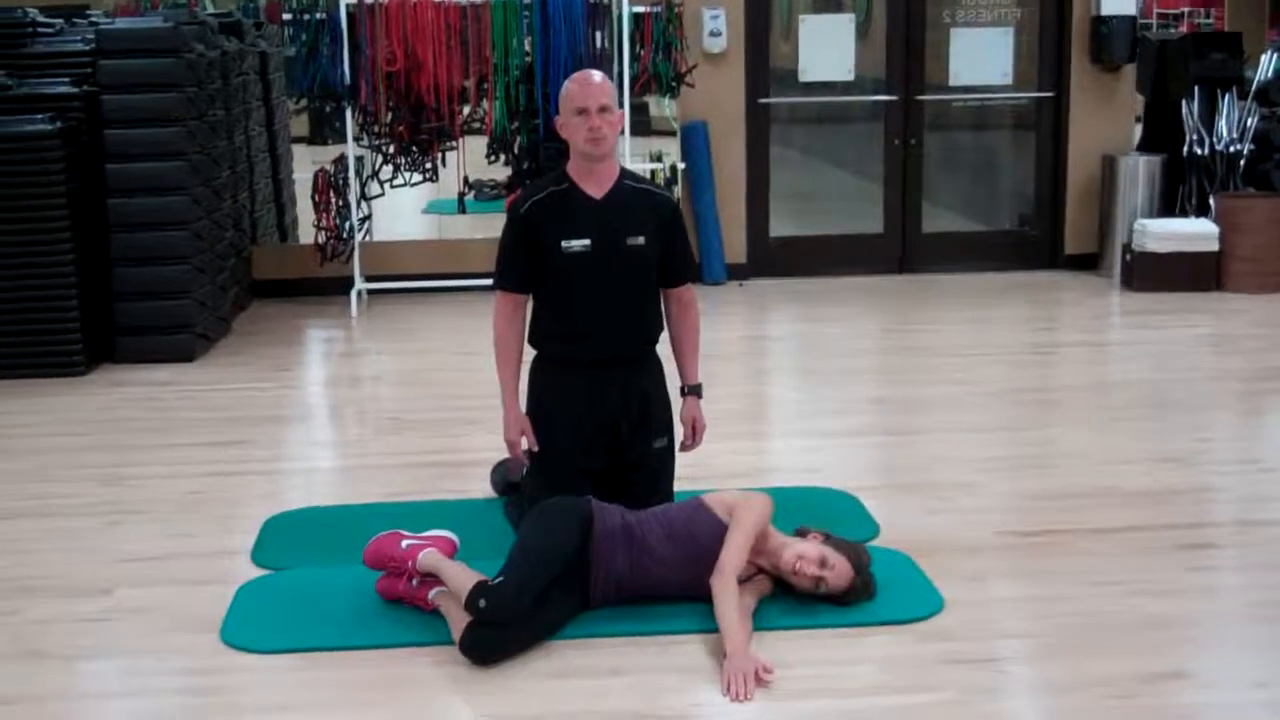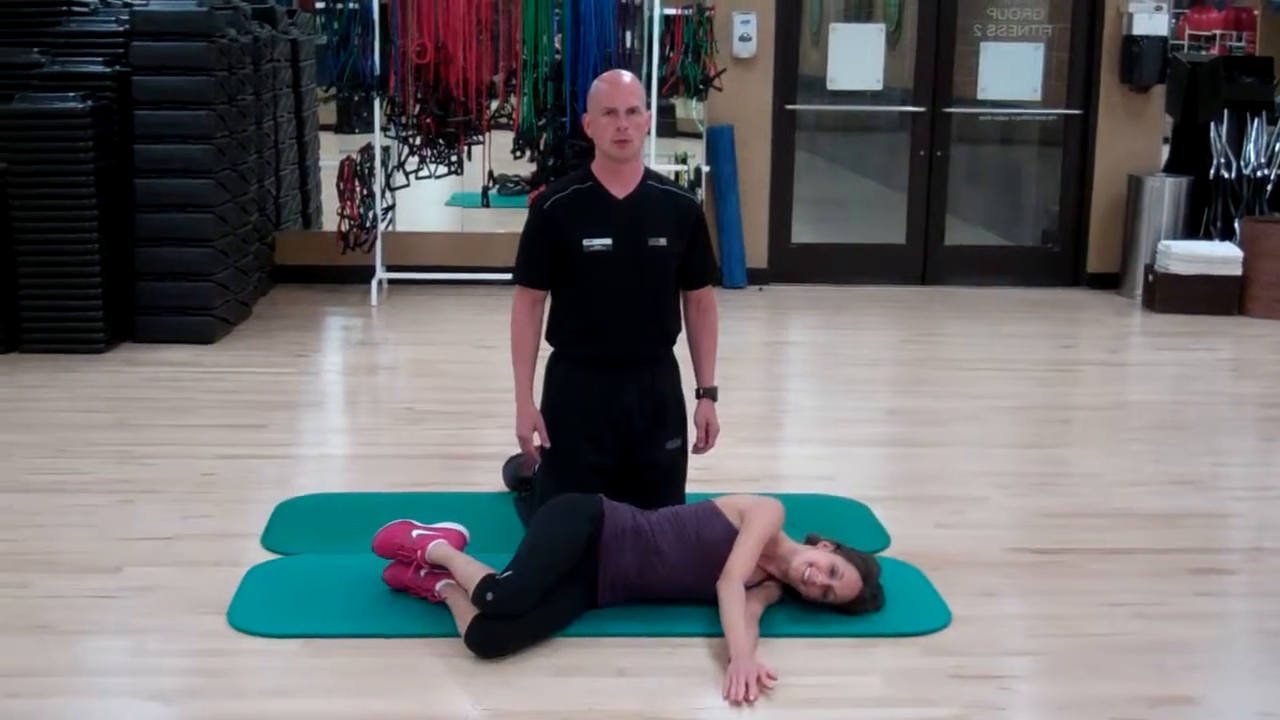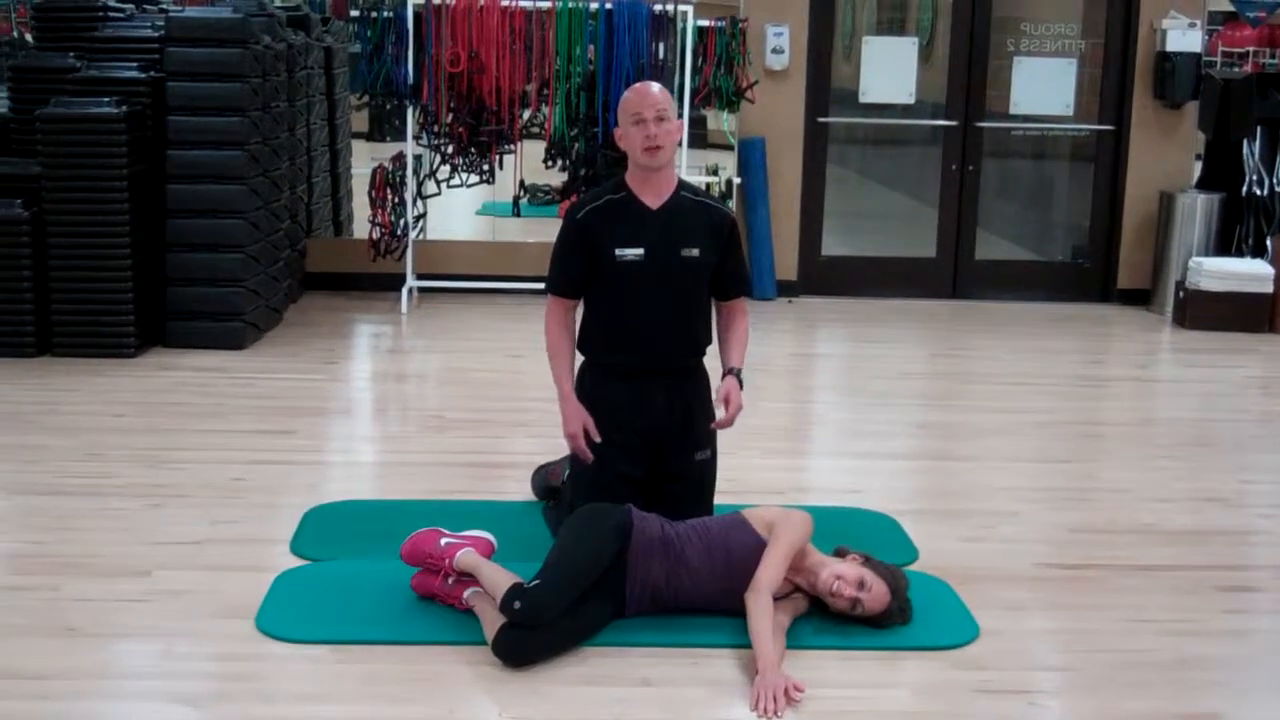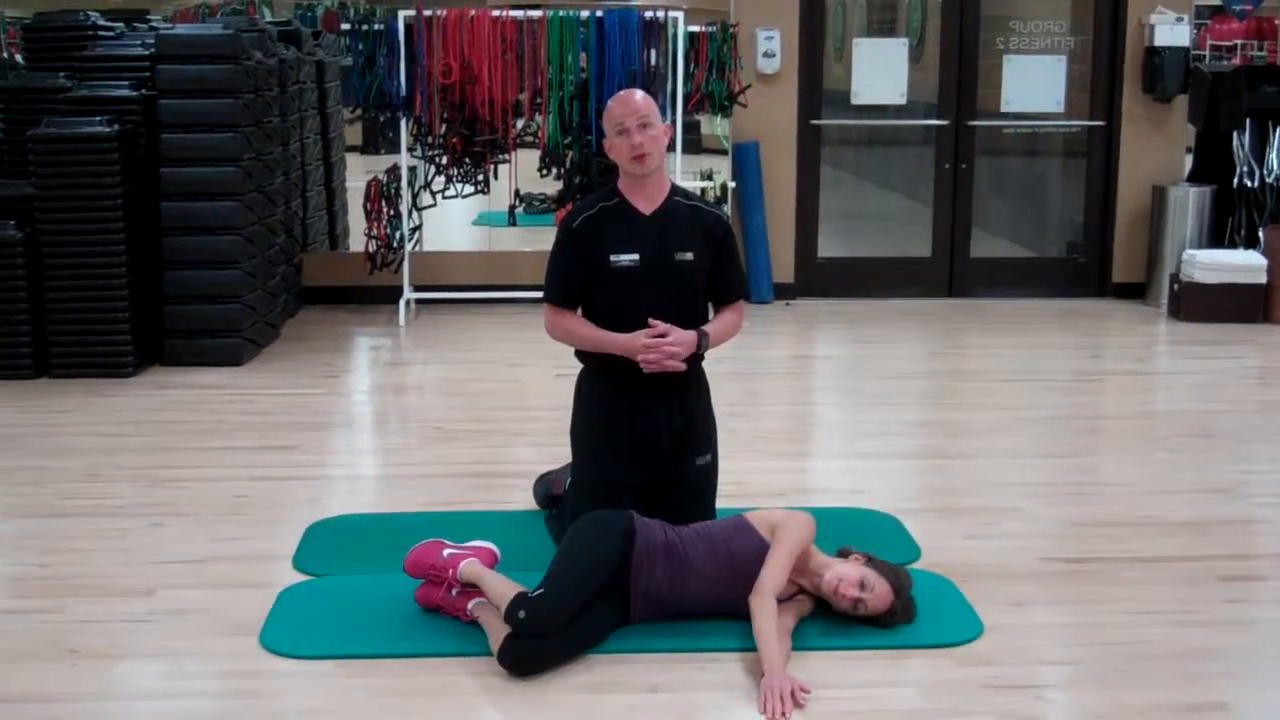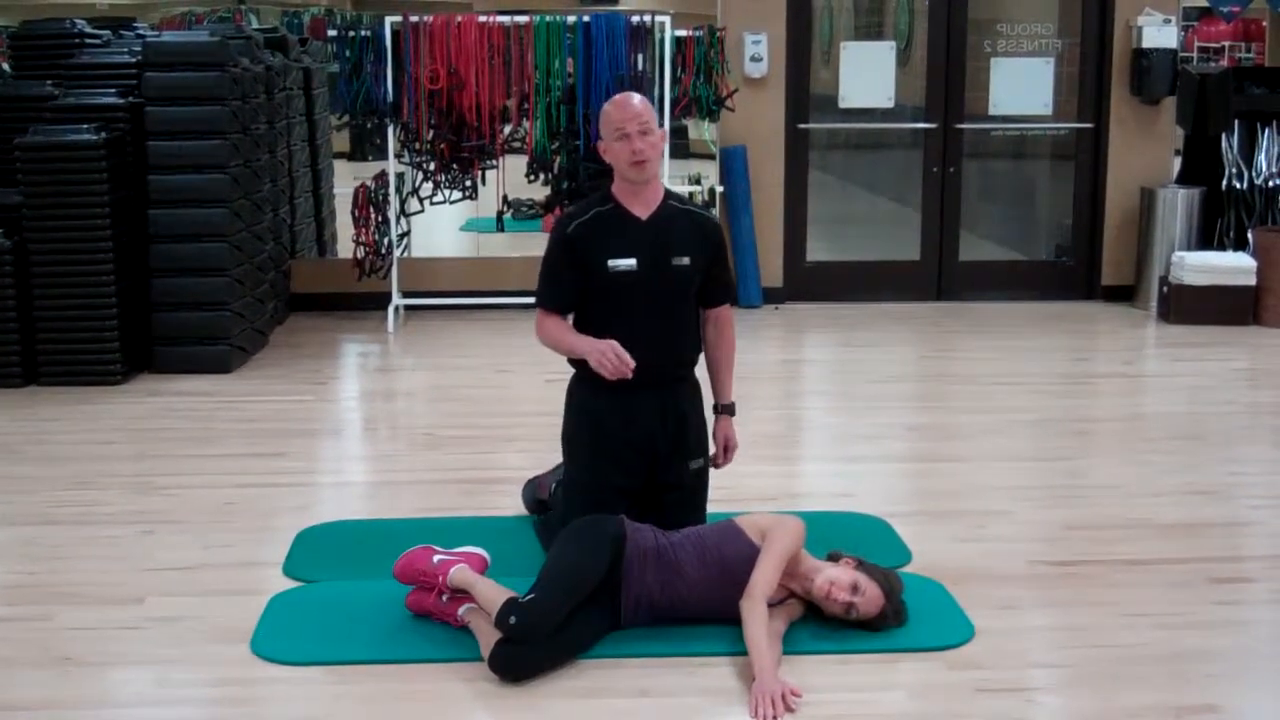
dt=1s
person 1, frame 1
left shoulder: (760, 583)
right shoulder: (757, 507)
left elbow: (737, 604)
right elbow: (722, 575)
left wrist: (738, 650)
right wrist: (738, 652)
left hip: (587, 592)
right hip: (576, 528)
left knee: (484, 647)
right knee: (499, 606)
left ankle: (429, 589)
right ankle: (424, 554)
person 1, frame 2
left shoulder: (768, 590)
right shoulder: (768, 511)
left elbow: (743, 610)
right elbow: (730, 581)
left wrist: (743, 657)
right wrist: (741, 657)
left hip: (595, 589)
right hip: (588, 523)
right knee: (506, 598)
left ankle: (438, 581)
right ankle: (433, 545)
person 1, frame 3
left shoulder: (796, 601)
right shoulder: (797, 524)
left elbow: (771, 620)
right elbow: (758, 592)
left wrist: (768, 670)
right wrist: (769, 668)
left hip: (623, 597)
right hip: (616, 534)
left knee: (515, 647)
right knee: (532, 608)
left ankle: (466, 589)
right ankle: (461, 553)
person 1, frame 4
left shoulder: (800, 603)
right shoulder: (800, 526)
left elbow: (776, 624)
right elbow: (761, 595)
left wrist: (774, 672)
right wrist: (775, 671)
left hip: (627, 605)
right hip: (619, 540)
left knee: (521, 658)
right knee: (538, 616)
left ankle: (470, 600)
right ankle: (464, 563)
person 1, frame 5
left shoulder: (791, 608)
right shoulder: (790, 530)
left elbow: (766, 628)
right elbow: (752, 600)
left wrist: (766, 676)
right wrist: (765, 676)
left hip: (618, 611)
right hip: (610, 545)
left knee: (512, 663)
right knee: (528, 623)
left ankle: (462, 606)
right ankle: (454, 570)
person 2, frame 1
left shoulder: (657, 205)
right shoulder: (532, 210)
left elbow: (680, 299)
right elbow: (510, 308)
left wrist: (692, 390)
right wrist: (510, 405)
left hip: (641, 384)
right hip: (561, 386)
right ankle: (516, 478)
person 2, frame 2
left shoulder: (681, 207)
right shoulder: (555, 207)
left elbow: (699, 302)
right elbow: (529, 302)
left wrist: (707, 393)
right wrist: (524, 399)
left hip: (656, 385)
right hip: (576, 384)
right ankle: (531, 477)
person 2, frame 3
left shoulder: (714, 218)
right shoulder: (589, 216)
left elbow: (732, 308)
right elbow: (560, 310)
left wrist: (732, 372)
right wrist: (567, 399)
left hip: (686, 394)
right hip: (607, 392)
right ankle: (561, 481)
person 2, frame 4
left shoulder: (708, 221)
right shoulder: (583, 224)
left elbow: (732, 312)
right elbow: (557, 319)
left wrist: (695, 339)
right wrist: (626, 344)
left hip: (684, 398)
right hip: (607, 397)
right ankle: (565, 491)
person 2, frame 5
left shoulder: (700, 227)
right shoulder: (577, 229)
left elbow: (717, 320)
right elbow: (548, 323)
left wrist: (724, 409)
right wrist: (591, 348)
left hip: (678, 403)
right hip: (601, 406)
right ankle: (556, 492)
